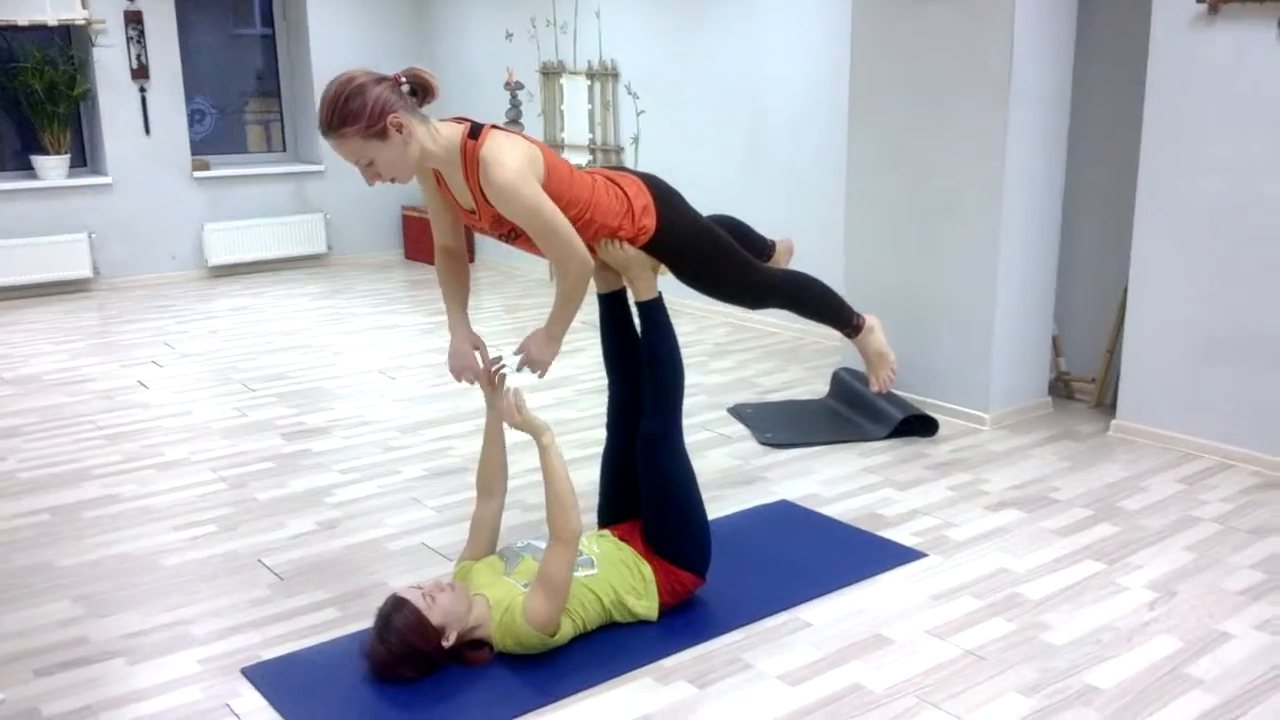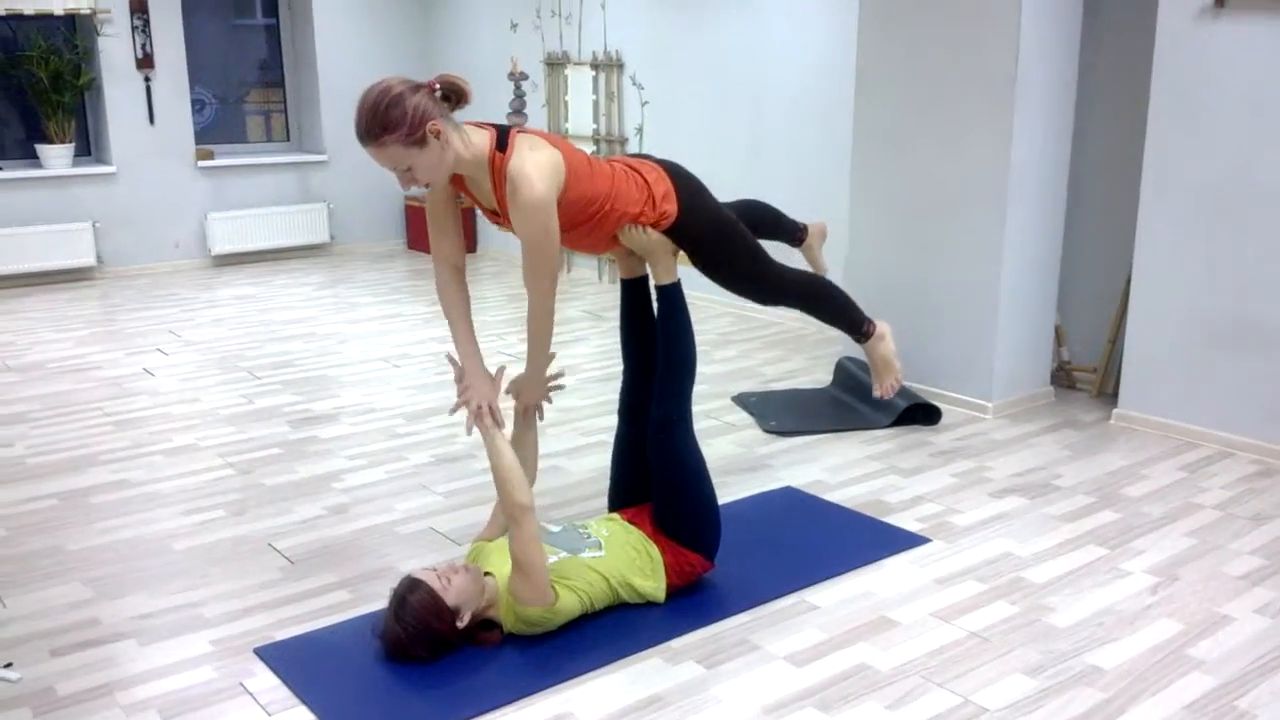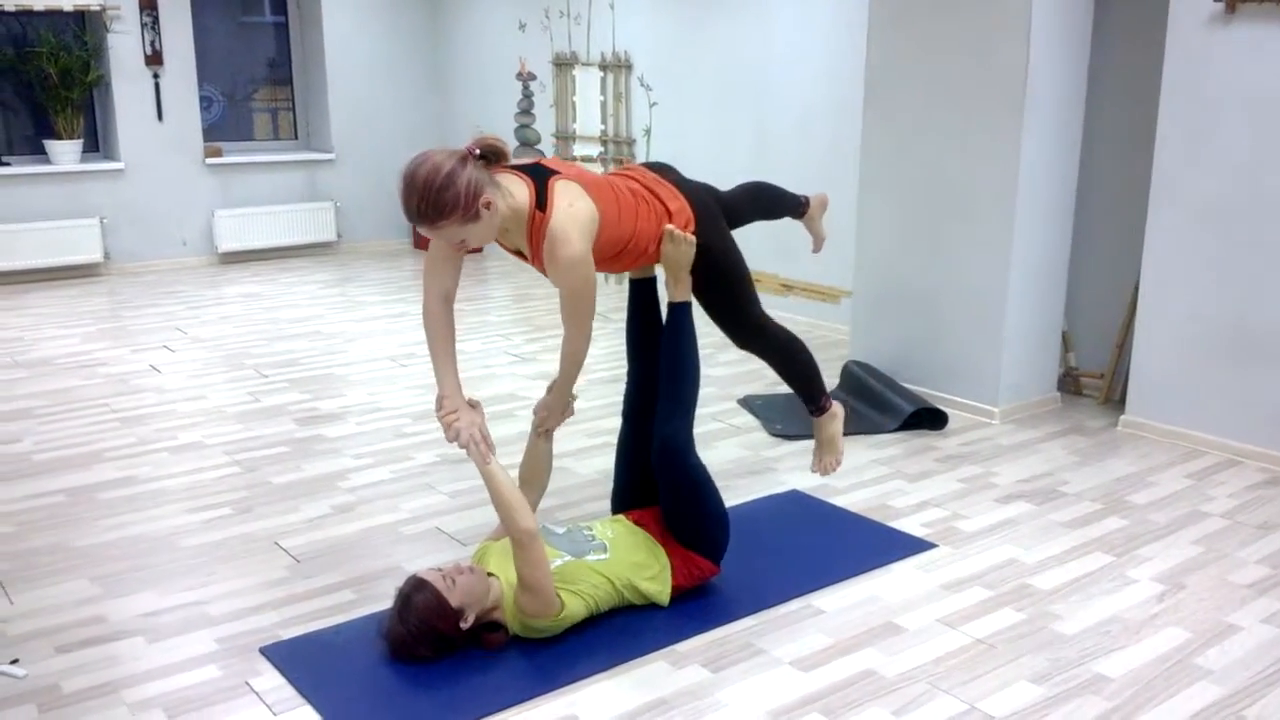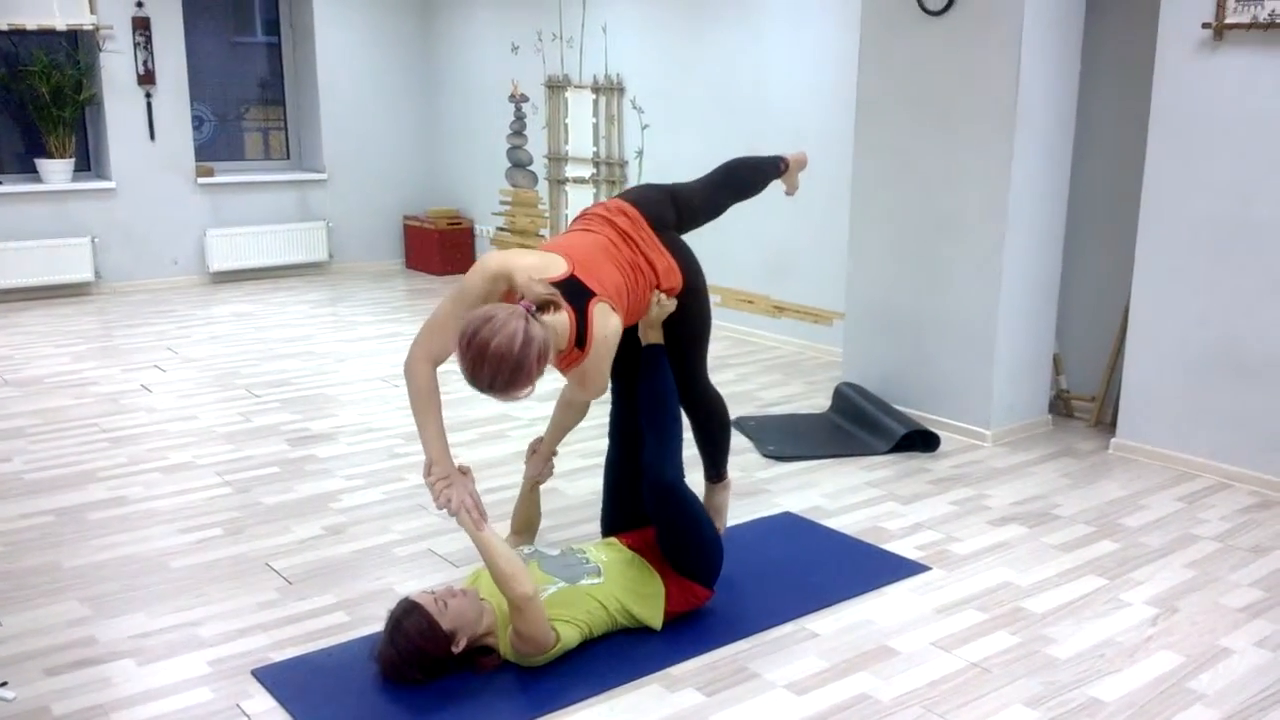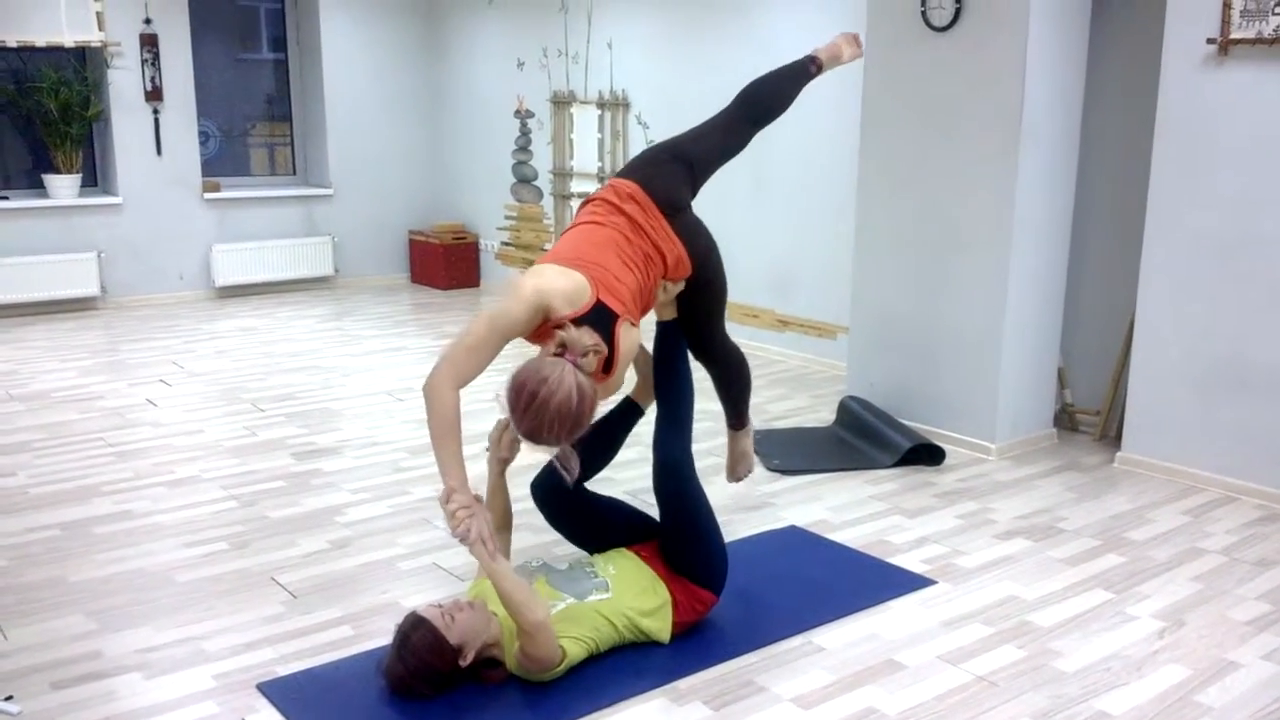
dt=0.7s
person 1, frame 1
left shoulder: (499, 169)
right shoulder: (431, 161)
left elbow: (577, 265)
right elbow: (449, 248)
left wrist: (548, 340)
right wrist: (459, 329)
left hip: (642, 217)
right hip: (608, 202)
left knee: (752, 286)
left ankle: (860, 328)
right ankle: (772, 247)
person 1, frame 2
left shoulder: (526, 180)
right shoulder: (447, 164)
left elbow: (542, 296)
right elbow: (448, 269)
left wrist: (532, 380)
right wrist: (473, 369)
left hip: (663, 202)
right hip: (626, 189)
left knee: (767, 283)
right knee: (733, 222)
left ankle: (871, 334)
person 1, frame 3
left shoulder: (563, 233)
right shoulder: (467, 189)
left elbow: (578, 335)
right elbow: (437, 301)
left wrist: (558, 400)
right wrist: (452, 399)
left hip: (680, 218)
right hip: (638, 191)
left knee: (750, 328)
right knee: (733, 208)
left ankle: (824, 411)
right ankle: (805, 208)
person 1, frame 4
left shoulder: (598, 344)
right shoulder: (497, 272)
left elbow: (576, 402)
right elbow: (420, 360)
left wrist: (544, 450)
right wrist: (441, 467)
left hip: (665, 270)
right hip: (621, 218)
left knee: (690, 386)
right knee: (711, 189)
left ankle: (717, 482)
right ankle: (784, 165)
person 1, frame 5
left shoulder: (614, 351)
right shoulder: (543, 299)
right elbow: (441, 383)
right wrist: (457, 493)
left hip: (680, 250)
right hip: (636, 196)
left knee: (709, 344)
right knee: (736, 121)
left ankle: (739, 428)
right ankle: (819, 60)
person 2, frame 1
left shoulder: (473, 581)
right shoulder: (522, 627)
left elbow: (490, 497)
right elbow: (567, 533)
left wrist: (495, 414)
right wrist: (542, 435)
left hip: (620, 544)
right hip: (666, 569)
right knee: (657, 432)
left ankle: (611, 283)
right ankle: (641, 284)
person 2, frame 2
left shoulder: (484, 559)
right shoulder: (525, 610)
left elbow: (516, 496)
right elbow: (521, 509)
left wrist: (525, 414)
right wrist: (487, 427)
left hip: (630, 527)
right hip: (675, 551)
right knee: (667, 418)
left ankle: (635, 266)
right ankle: (661, 269)
person 2, frame 3
left shoulder: (490, 560)
right shoulder: (529, 615)
left elbow: (528, 494)
right elbow: (526, 531)
left wrist: (543, 427)
right wrist: (481, 454)
left hip: (636, 528)
right hip: (686, 554)
right knee: (668, 438)
left ankle: (645, 271)
right ankle: (678, 285)
person 2, frame 4
left shoulder: (485, 587)
right shoulder: (523, 645)
left elbow: (519, 537)
right elbow: (523, 594)
left wrist: (531, 481)
right wrist: (471, 522)
left hip: (628, 549)
right hip: (680, 580)
right knee: (659, 477)
right ankle: (650, 336)
person 2, frame 5
left shoulder: (486, 601)
right shoulder: (529, 659)
left elbow: (499, 530)
right elbow: (534, 620)
left wrist: (497, 465)
right wrist: (482, 552)
left hip: (638, 558)
right hip: (685, 587)
left knee: (550, 486)
right knee: (671, 459)
left ankle: (646, 390)
right ankle: (668, 316)
